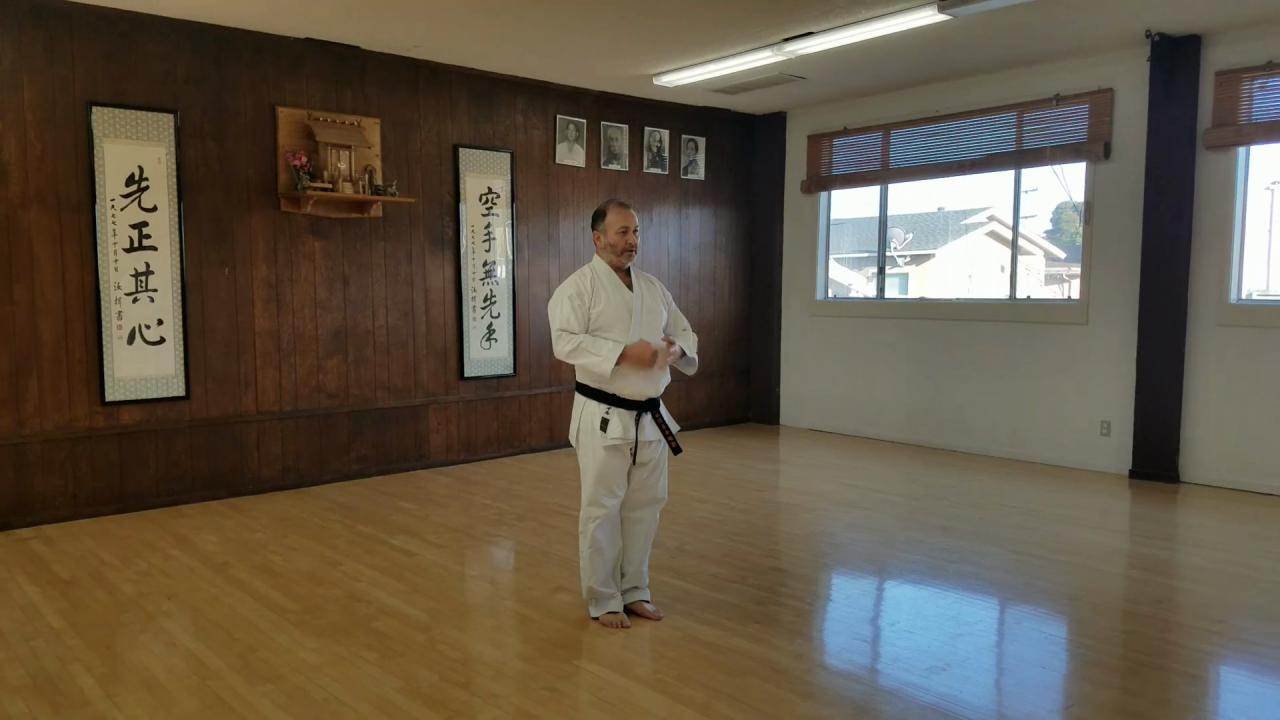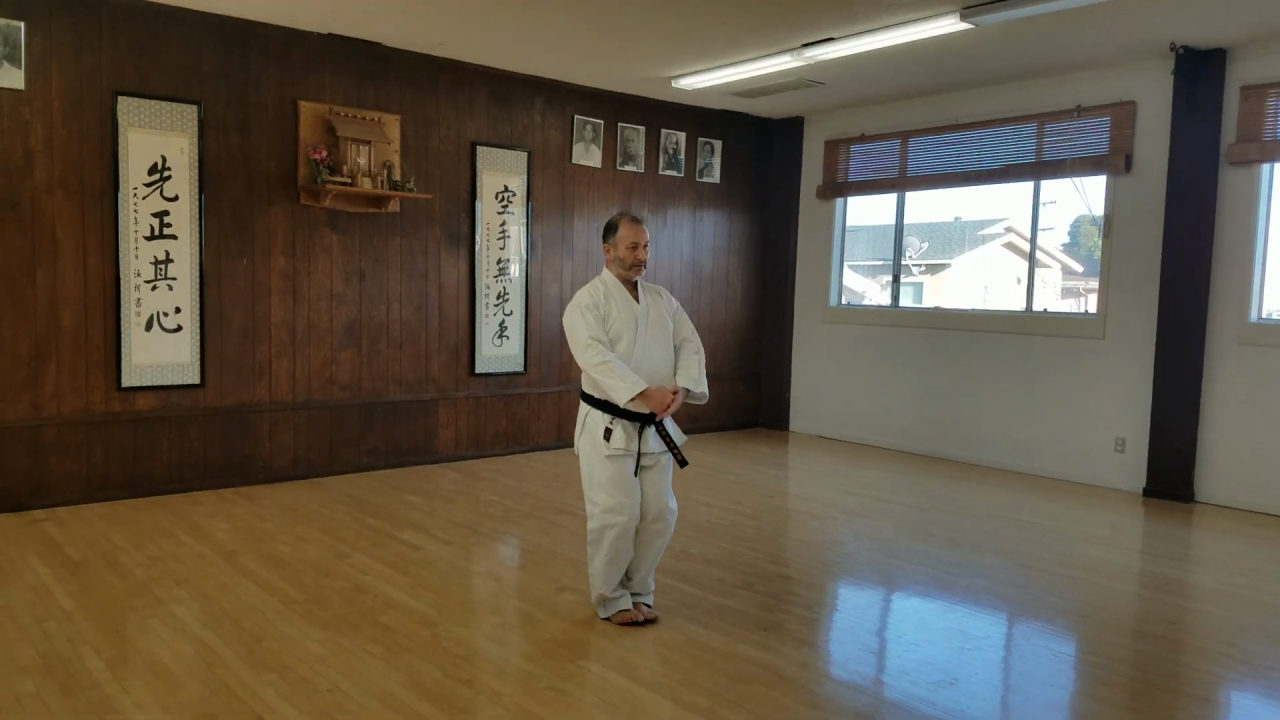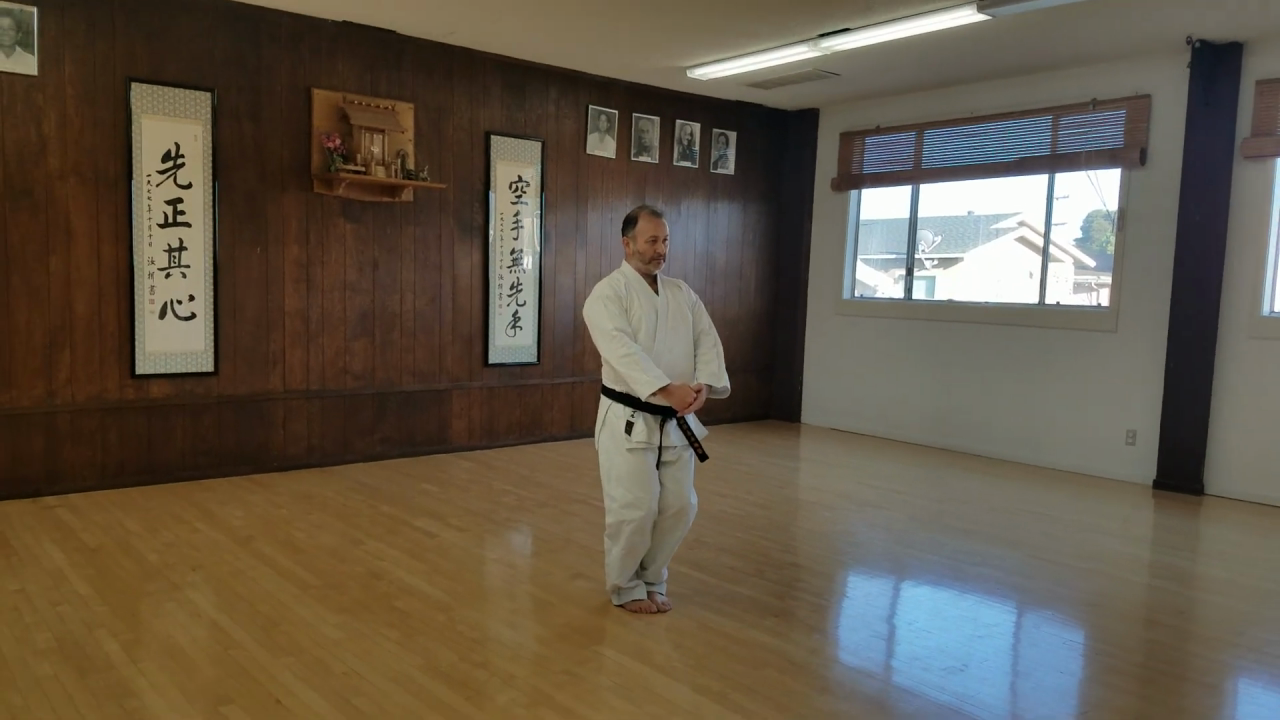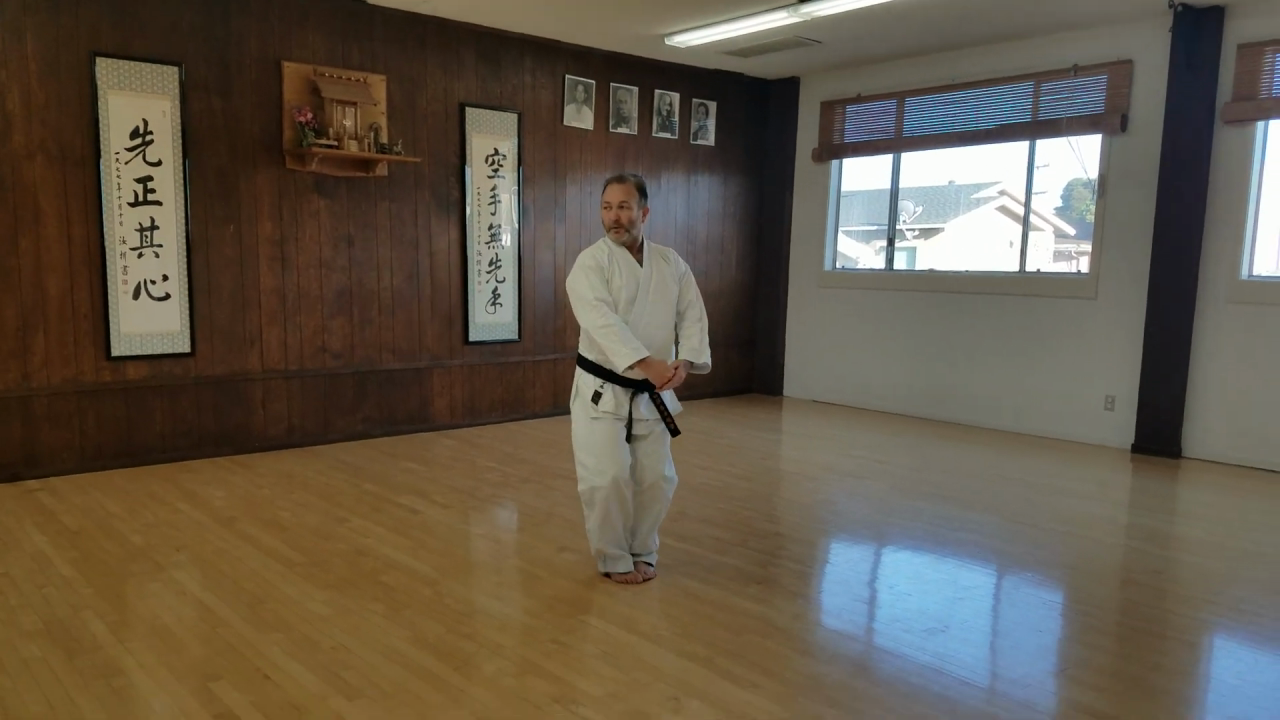
dt=0.7s
person 1, frame 1
left shoulder: (652, 286)
right shoulder: (579, 286)
left elbow: (683, 331)
right elbow: (565, 341)
left wrist: (677, 350)
right wrist: (623, 353)
left hip: (650, 416)
right hip: (604, 417)
left knee: (644, 506)
right knee: (602, 509)
left ankle: (633, 590)
right ankle: (603, 599)
person 1, frame 2
left shoulder: (662, 299)
right shoulder: (588, 300)
left elbow: (690, 346)
right elbow: (594, 356)
left wrist: (682, 388)
right wrist: (645, 391)
left hip: (654, 427)
right hip: (607, 427)
left knee: (659, 514)
right knee: (615, 515)
left ankle: (638, 592)
right ankle: (611, 599)
person 1, frame 3
left shoulder: (681, 293)
right shoulder: (607, 294)
left elbow: (707, 343)
right elbow: (622, 350)
left wrist: (704, 384)
right wrist: (669, 388)
left hip: (676, 421)
right hip: (628, 420)
left knee: (678, 507)
right knee: (633, 510)
left ankle: (652, 580)
right ankle: (625, 587)
person 1, frame 4
left shoulder: (671, 263)
right shoulder: (591, 262)
left elbow: (693, 317)
right elbow: (601, 320)
left wrist: (685, 363)
right wrist: (647, 364)
left hip: (651, 393)
right hip: (602, 390)
left knee: (657, 480)
right knee: (604, 479)
left ankle: (640, 552)
right ankle: (612, 558)
